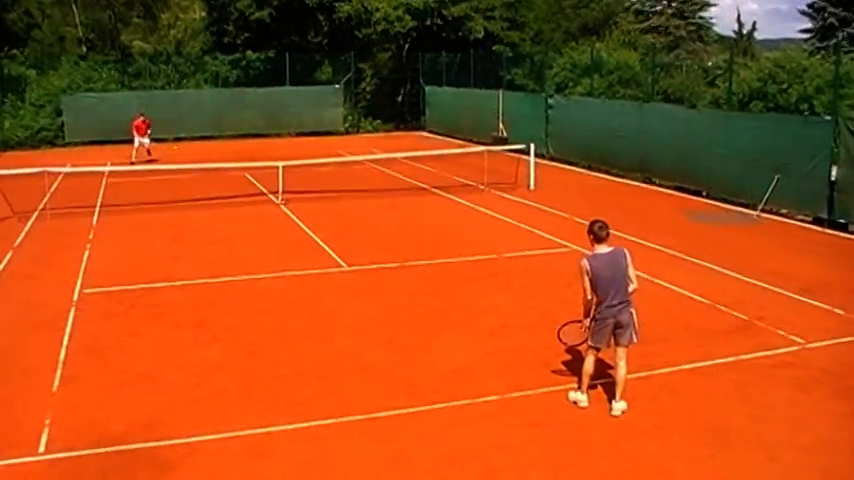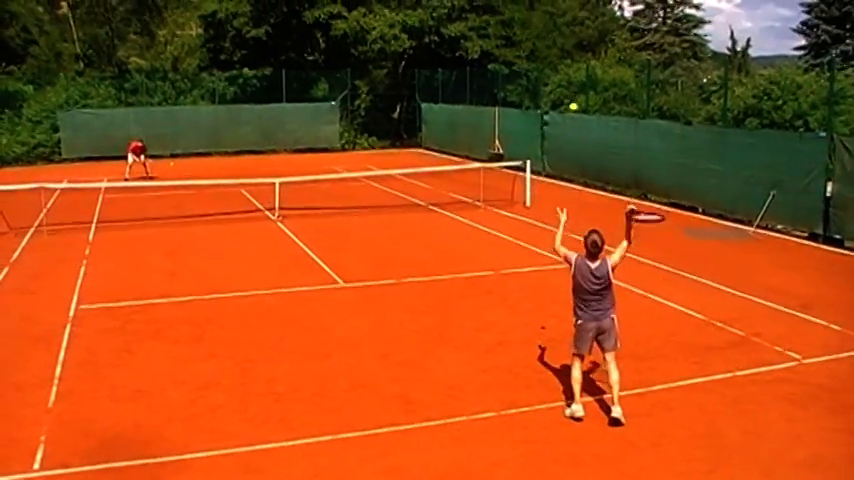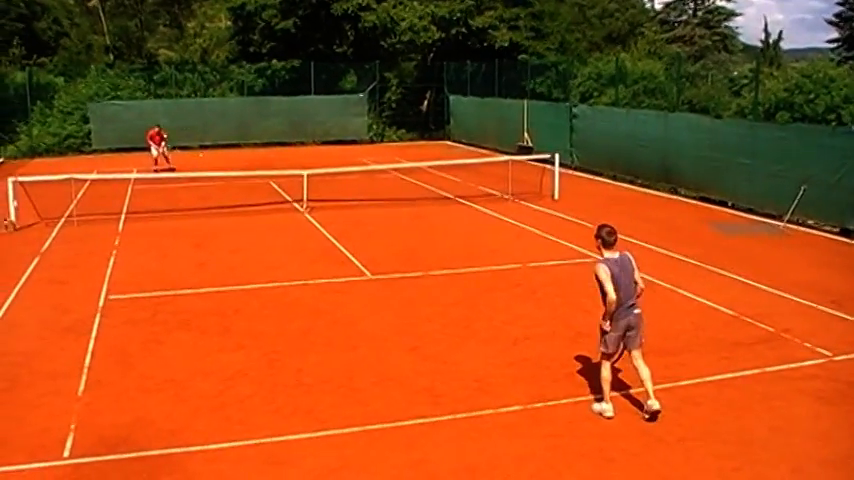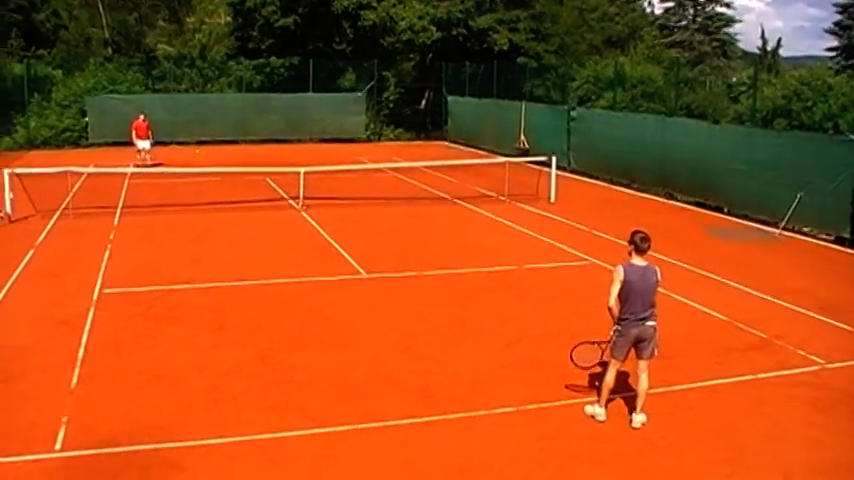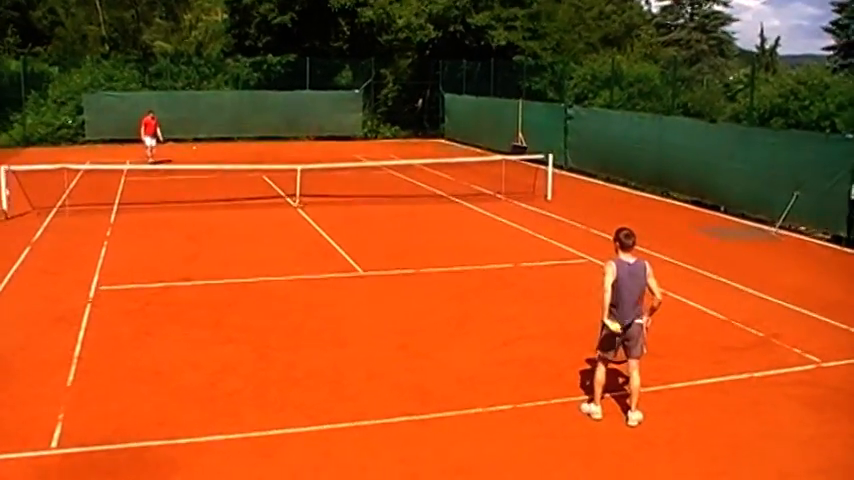
dt=1s
person 1, frame 1
left shoulder: (586, 263)
right shoulder: (623, 254)
left elbow: (588, 297)
right elbow: (634, 285)
left wrist: (586, 317)
left hip: (603, 316)
right hip: (624, 313)
left knee: (591, 354)
right knee: (621, 358)
left ankle: (582, 394)
right ankle: (618, 402)
person 1, frame 2
left shoulder: (576, 262)
right shoulder: (608, 265)
left elbow: (557, 247)
right elbow: (626, 243)
left wrist: (562, 222)
right wrist: (629, 219)
left hip: (584, 322)
right hip: (607, 320)
left knee: (577, 363)
right knee: (611, 363)
left ankle: (576, 405)
right ankle: (616, 406)
person 1, frame 3
left shoulder: (601, 266)
right shoulder: (627, 257)
left elbow: (611, 297)
right elbow: (641, 286)
left wrist: (605, 318)
left hip: (616, 320)
right hip: (634, 315)
left knee: (606, 362)
right knee: (638, 360)
left ankle: (606, 405)
right ankle: (652, 401)
person 1, frame 4
left shoulder: (621, 270)
right shoulder: (655, 272)
left elbow: (612, 303)
right elbow: (649, 299)
left wrist: (617, 323)
left hip: (627, 327)
right hip: (649, 327)
left knee: (613, 368)
right knee: (643, 371)
left ankle: (600, 408)
right ankle: (638, 415)
person 1, frame 5
left shoulder: (612, 265)
right shoulder: (645, 266)
left elbow: (607, 289)
right elbow: (658, 297)
left wrist: (605, 316)
right wrist: (648, 316)
left hip: (614, 325)
right hip: (636, 325)
left knee: (602, 364)
right knee: (634, 369)
left ankle: (595, 406)
right ankle: (633, 412)
